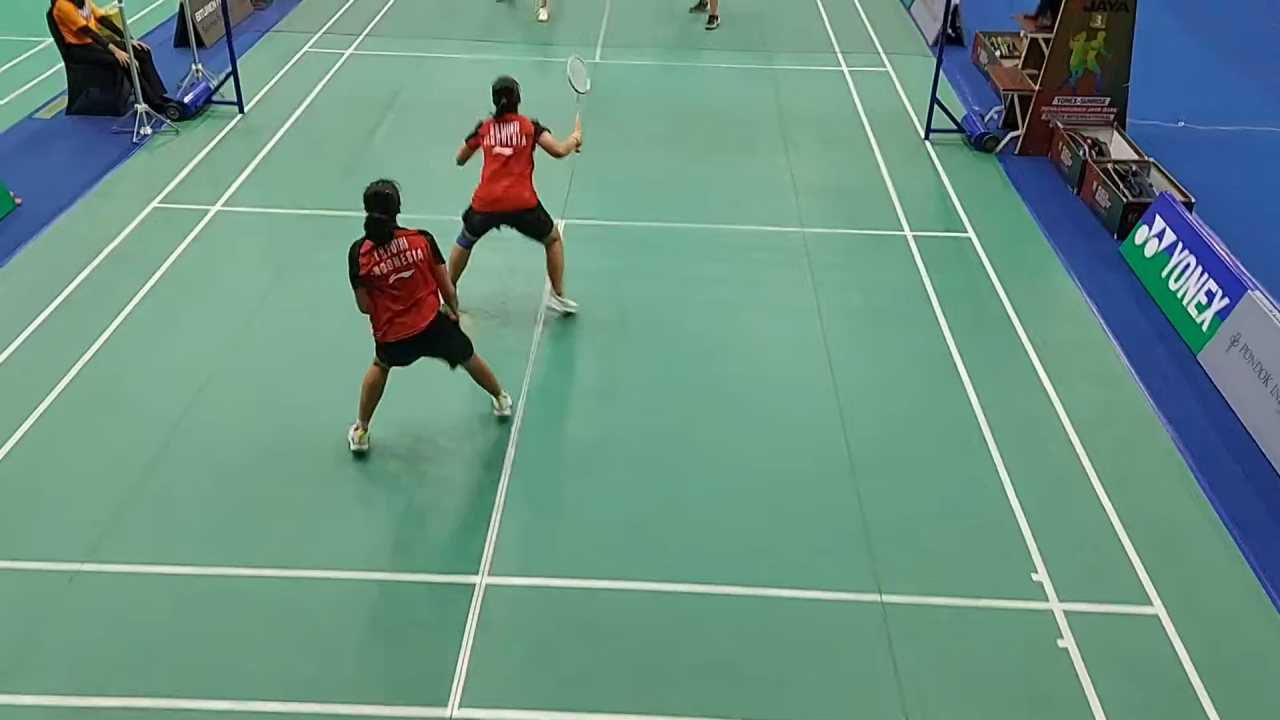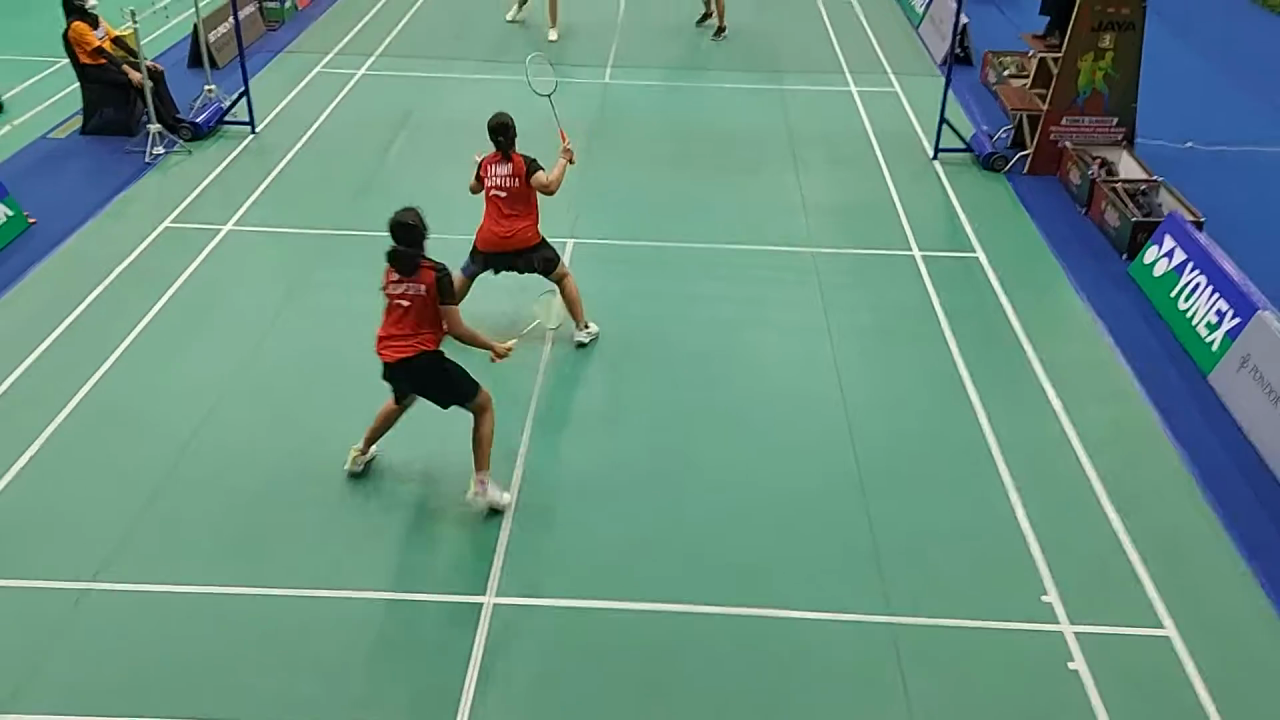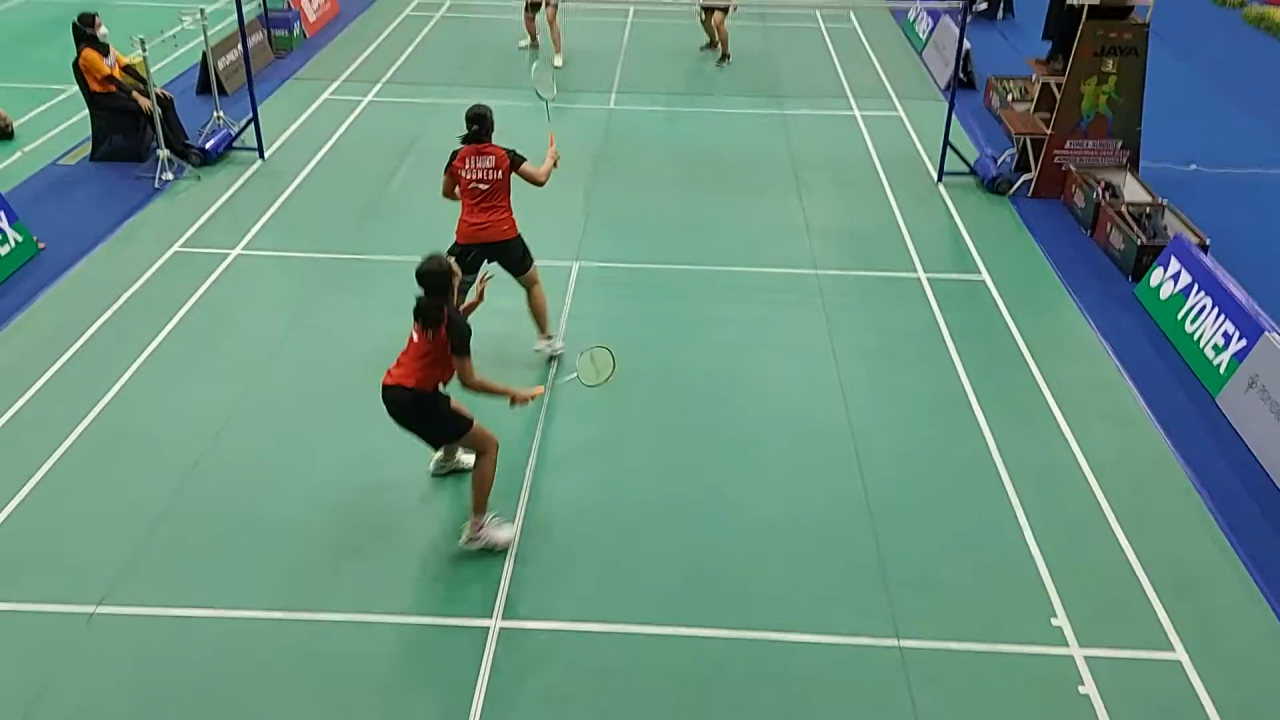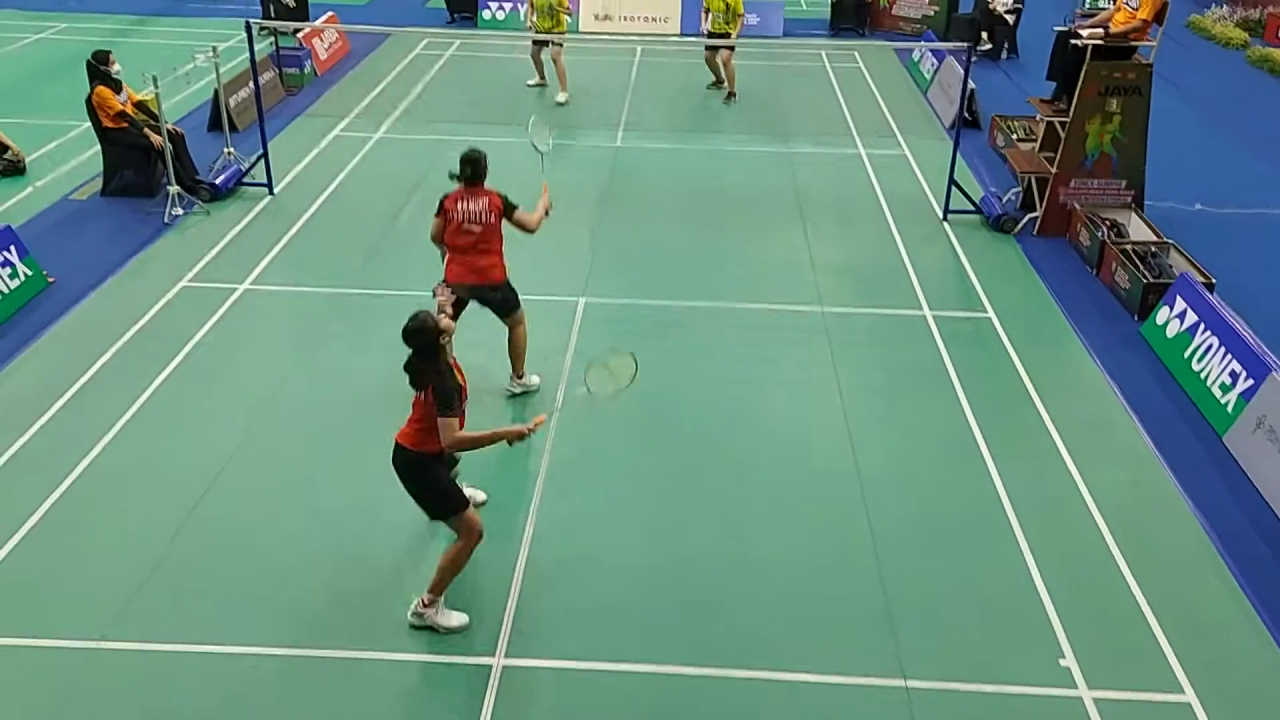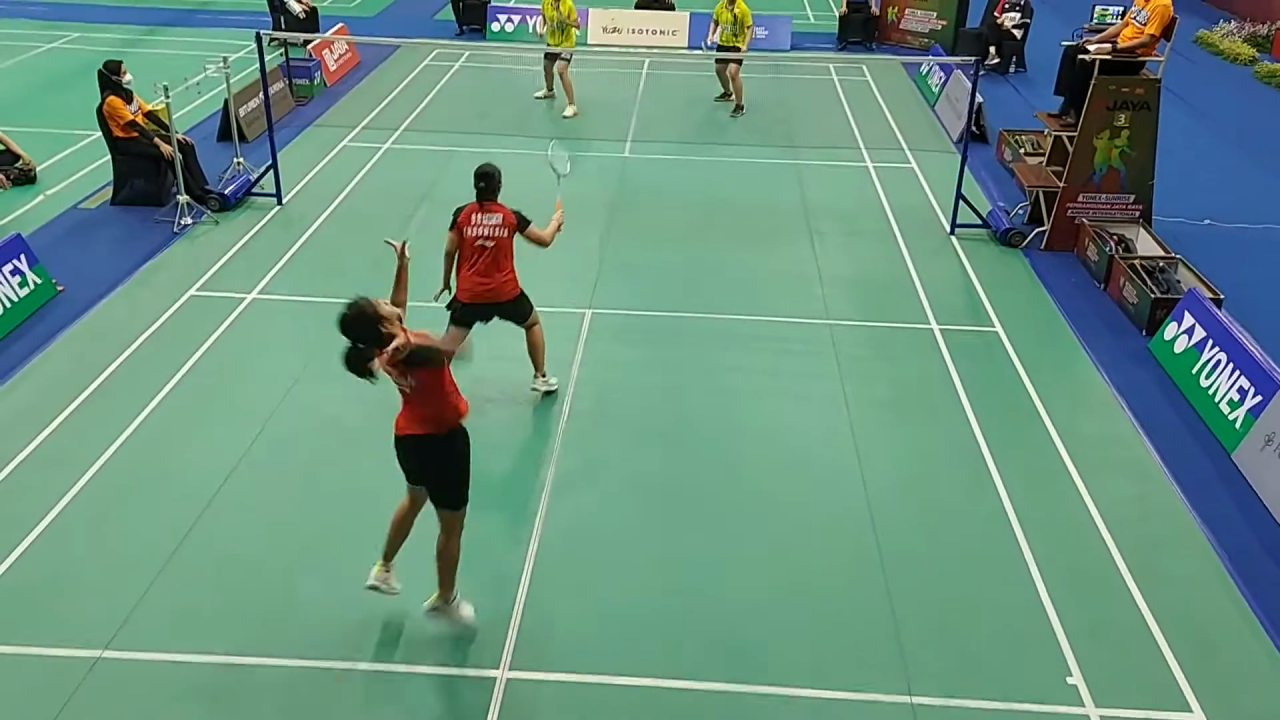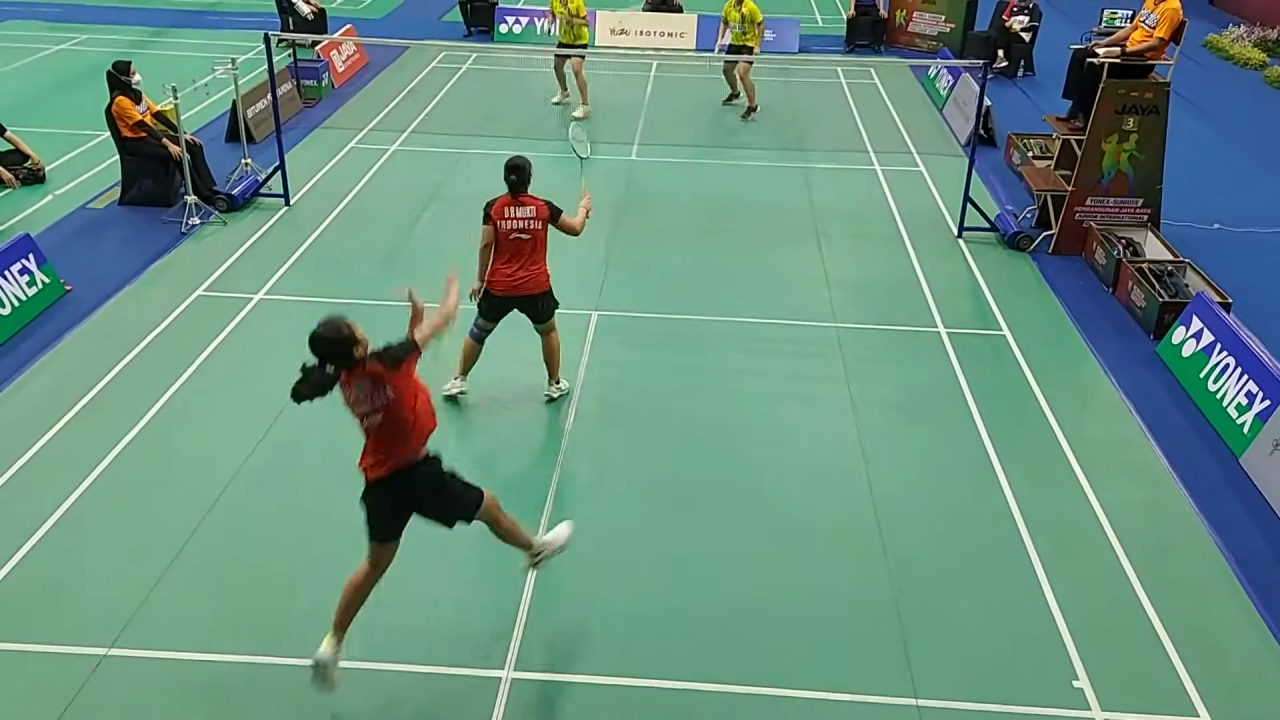
dt=0.2s
person 1, frame 1
left shoulder: (358, 253)
right shoulder: (422, 239)
left elbow: (364, 307)
right elbow: (447, 288)
right wrist: (454, 311)
left hip: (393, 338)
right hip: (434, 326)
left knee: (379, 365)
right knee: (470, 359)
left ankle: (360, 431)
right ankle: (501, 400)
person 1, frame 2
left shoulder: (392, 271)
right shoulder: (438, 274)
right elbow: (455, 329)
right wrist: (494, 347)
left hip: (392, 362)
right hip: (423, 361)
left knee: (402, 401)
right knee: (483, 405)
left ankle: (359, 455)
right ankle: (482, 486)
person 1, frame 3
left shoulder: (427, 308)
right shoulder: (455, 324)
right elbow: (468, 381)
left wrist: (474, 302)
right wrist: (513, 393)
left hip: (396, 391)
right hip: (416, 397)
left knee: (458, 416)
right knee: (488, 445)
left ankle: (446, 457)
right ankle: (477, 529)
person 1, frame 4
left shoulder: (430, 359)
right shoulder: (442, 382)
right elbow: (451, 441)
left wrist: (441, 308)
right wrist: (506, 433)
left hip: (414, 450)
right hip: (418, 462)
left knee: (450, 467)
right knee: (471, 532)
left ankle: (450, 494)
right ankle: (428, 607)
person 1, frame 5
left shoulder: (384, 347)
right shoulder: (417, 353)
left elbow: (396, 305)
right elbow: (439, 351)
left wrist: (402, 265)
left hip: (410, 436)
right hip: (439, 440)
left knee: (414, 500)
right knee: (452, 523)
left ankle: (383, 570)
right ankle: (445, 599)
person 1, frame 6
left shoulder: (349, 381)
right shoulder: (383, 365)
right elbow: (437, 325)
left wrist: (416, 317)
right wrist: (452, 292)
left hip: (379, 484)
right hip: (412, 473)
left knee: (375, 565)
right knee: (487, 505)
left ankle: (332, 646)
right ankle: (535, 548)
person 2, frame 1
left shoulder: (483, 128)
right shoulder: (530, 125)
left elbow: (460, 159)
right elbow: (559, 150)
left wrist: (469, 144)
right wrist: (574, 139)
left hip: (485, 203)
right hip: (522, 203)
left knee: (464, 242)
right knee: (553, 241)
right ankle: (558, 297)
person 2, frame 2
left shoulder: (485, 164)
right shoulder: (526, 163)
left elbow: (474, 189)
right elbow: (549, 187)
right wrist: (563, 159)
left hip: (489, 243)
right hip: (525, 242)
left knee: (467, 274)
right knee: (563, 277)
right ankle: (583, 328)
person 2, frame 3
left shoulder: (457, 157)
right shoulder: (505, 156)
left elbow: (448, 192)
right elbow: (540, 178)
right wrist: (550, 158)
left hip: (467, 237)
right hip: (502, 236)
left knee: (460, 289)
right knee: (532, 283)
right ankle: (546, 339)
person 2, frame 4
left shoulder: (448, 201)
right shoulder: (497, 201)
left elbow: (435, 236)
right elbow: (531, 225)
right wrist: (543, 205)
left hip: (457, 279)
right hip: (491, 279)
right knee: (517, 322)
right ankle: (518, 378)
person 2, frame 5
left shoulder: (462, 214)
right shoulder: (511, 216)
left elbow: (449, 251)
right elbow: (544, 240)
left wrist: (446, 281)
right wrist: (555, 221)
left hip: (469, 294)
right hip: (505, 293)
left knee: (450, 341)
right knee: (532, 324)
right ankle: (541, 378)
person 2, frame 6
left shoulder: (493, 207)
right shoulder: (544, 207)
left elbow: (486, 245)
right elbow: (576, 229)
left wrist: (480, 280)
right wrist: (583, 209)
left hip: (500, 287)
right hip: (535, 287)
left knee: (478, 333)
right knee: (548, 331)
left ankle: (459, 380)
right ankle: (554, 384)
